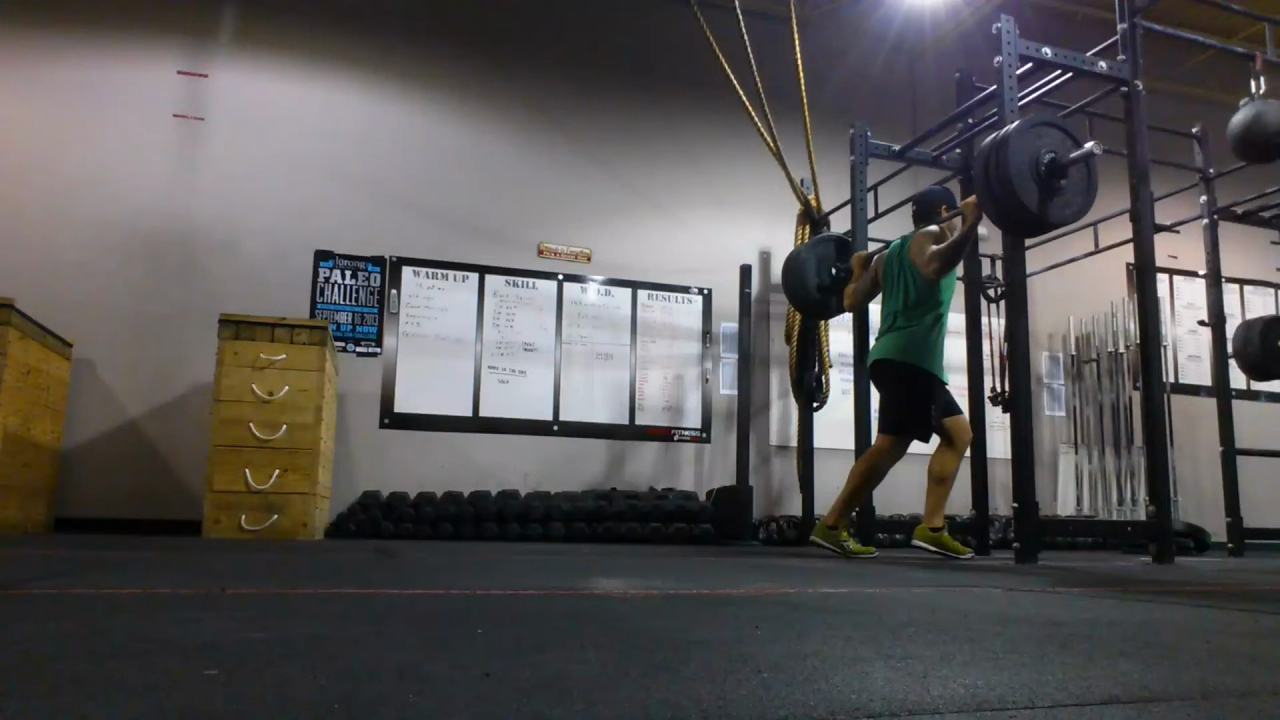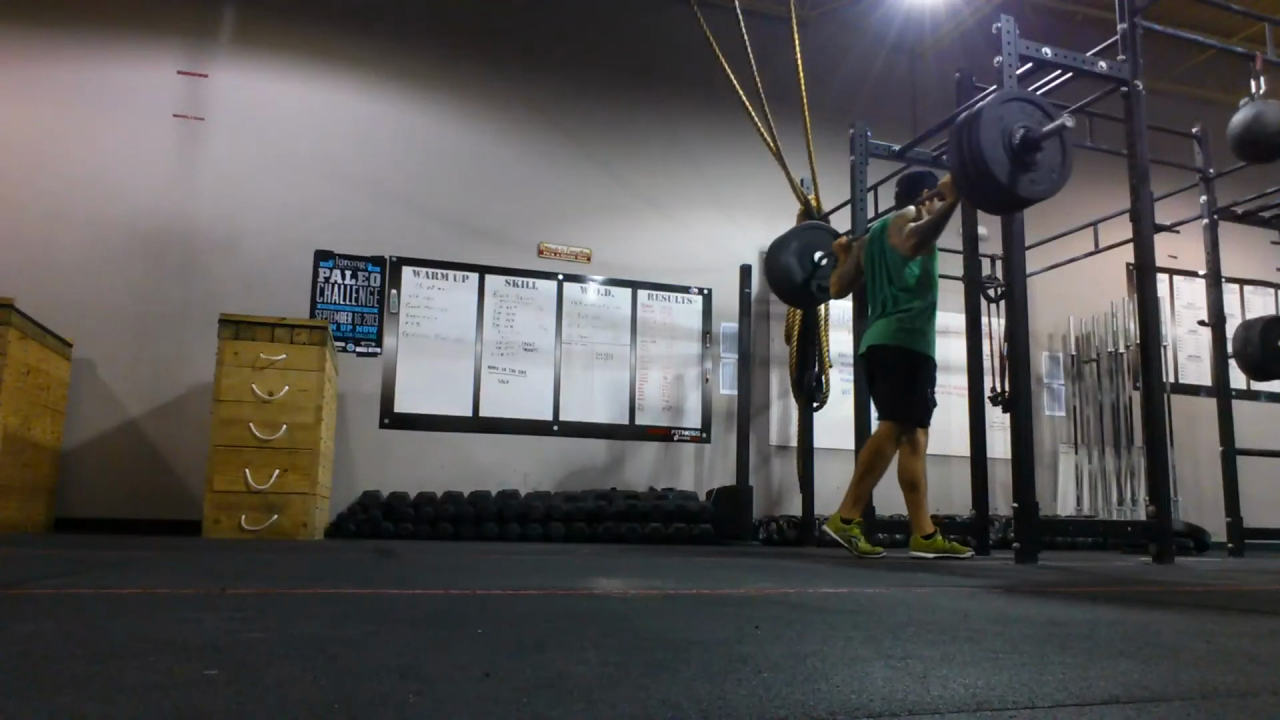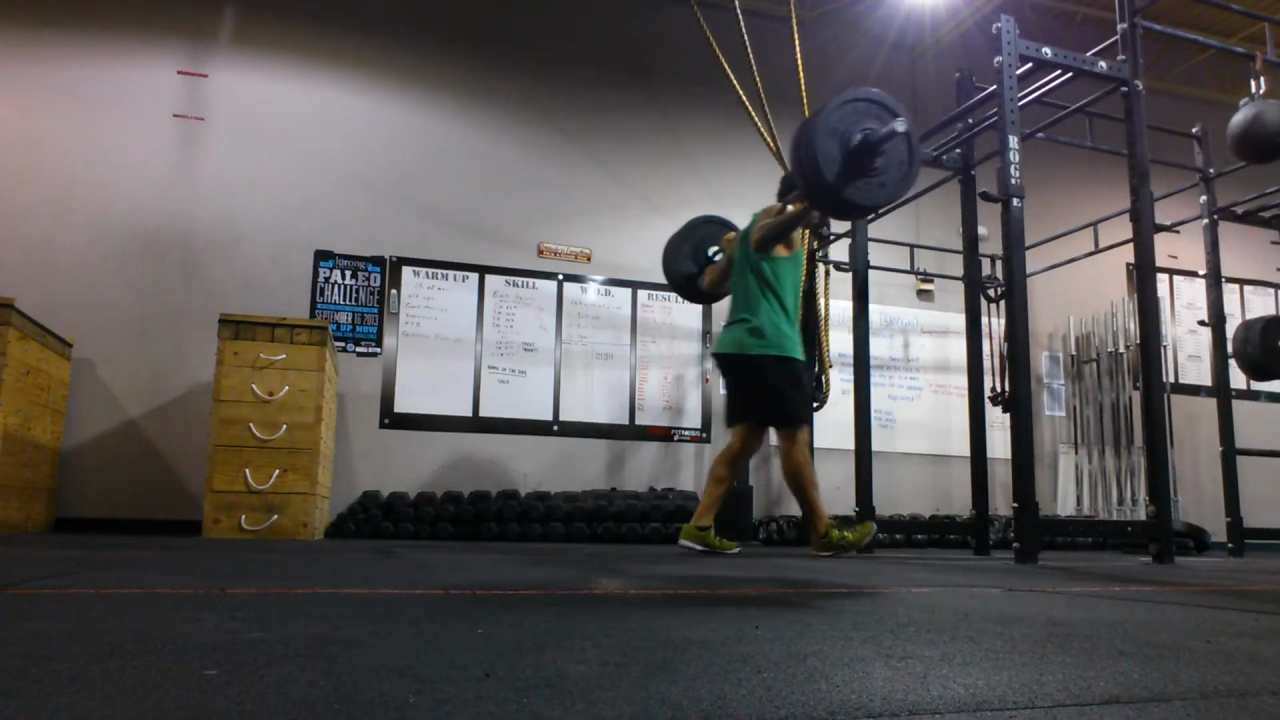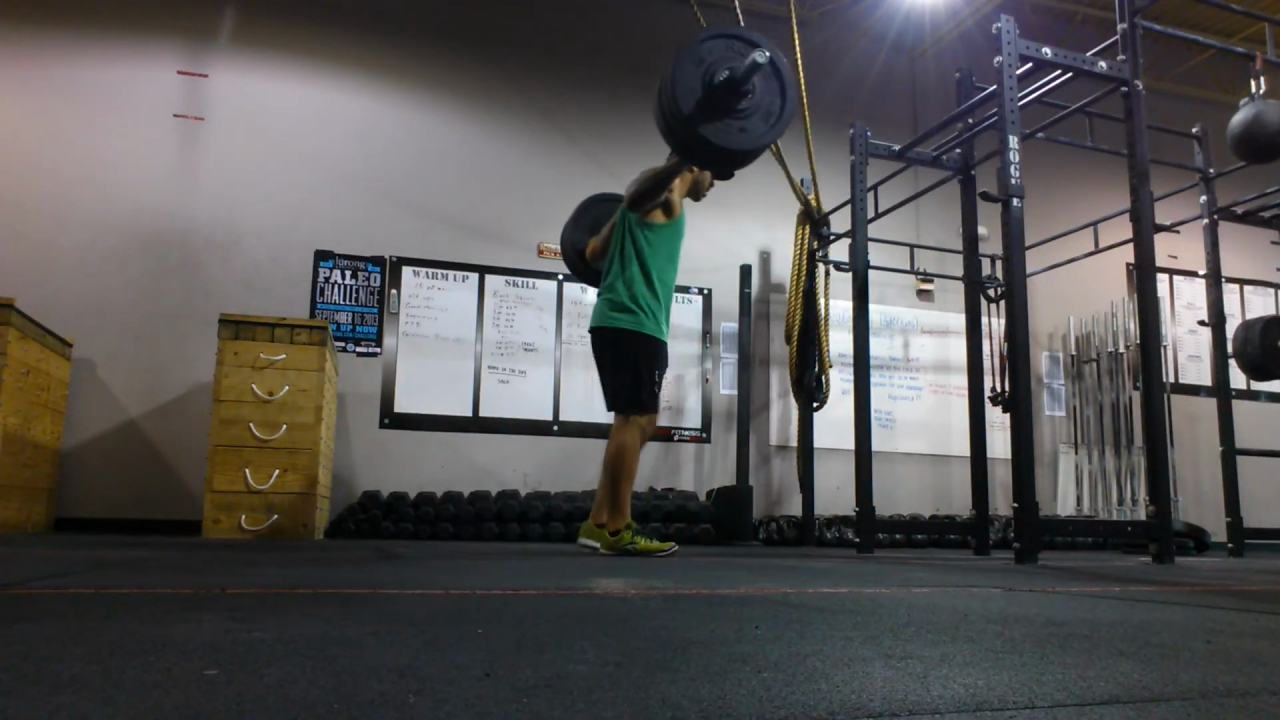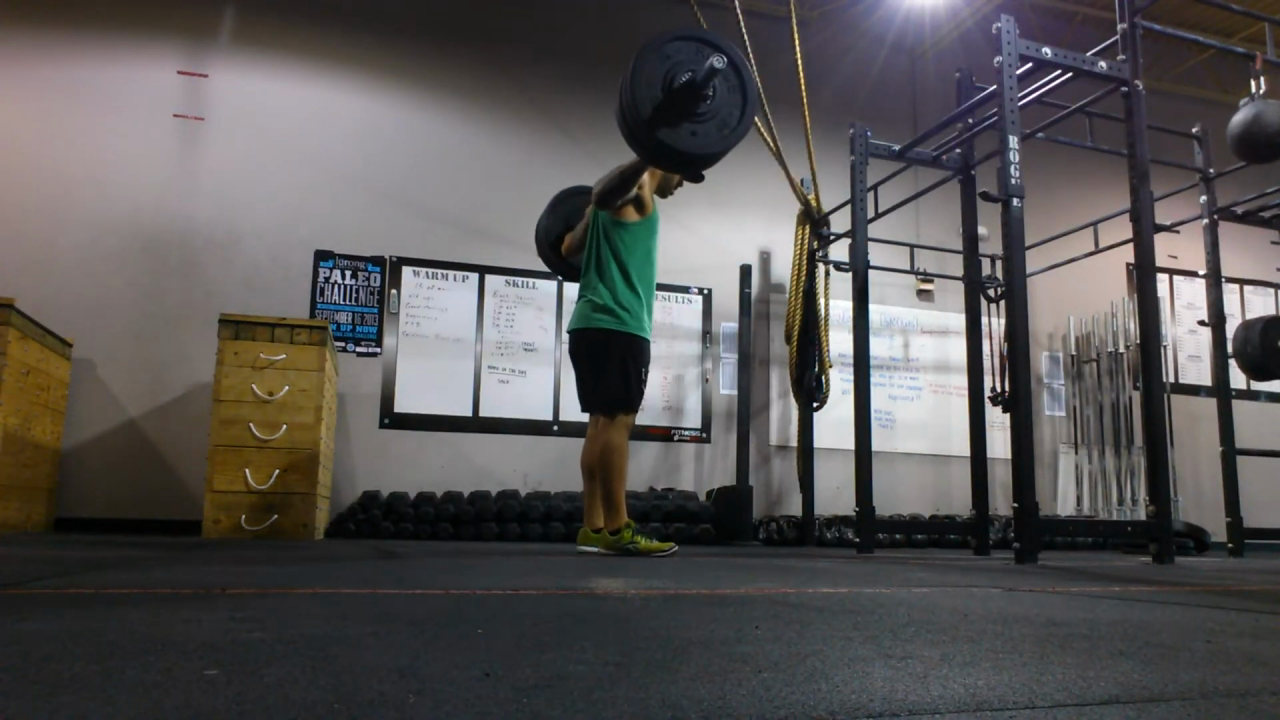
dt=1s
person 1, frame 1
left shoulder: (889, 254)
right shoulder: (933, 234)
left elbow: (852, 300)
right elbow: (936, 265)
left wrist: (859, 269)
right wrist: (971, 223)
left hip: (900, 357)
right hip: (910, 357)
left knee: (958, 433)
right knee: (891, 444)
left ankle: (932, 528)
right ankle: (832, 526)
person 1, frame 2
left shoulder: (871, 237)
right shoulder: (910, 217)
left elbow: (838, 287)
right elbow: (912, 242)
left wrist: (844, 256)
right wrist: (951, 202)
left hip: (879, 343)
right hip: (905, 340)
left knee: (914, 438)
right knee: (894, 430)
left ankle: (925, 535)
right ankle: (845, 520)
person 1, frame 3
left shoulder: (761, 225)
right shoulder: (779, 219)
left elbow: (711, 280)
right elbow: (766, 233)
left wrist: (730, 247)
left hip: (738, 345)
right hip: (768, 345)
left knee: (745, 438)
right knee: (796, 436)
left ankle: (699, 527)
right ankle: (824, 532)
person 1, frame 4
left shoulder: (651, 200)
right shoulder: (666, 188)
left elbow: (594, 252)
right elbow: (635, 193)
left wrist: (612, 226)
right wrist: (683, 160)
left hip: (617, 322)
right hip: (634, 323)
left knee: (636, 423)
right knee: (633, 421)
left ankle: (599, 523)
right ankle: (618, 530)
person 1, frame 5
left shoulder: (620, 195)
right shoulder: (637, 186)
left elbow: (569, 248)
right elbow: (603, 193)
left wrist: (587, 219)
left hip: (596, 323)
right hip: (617, 324)
left knee: (603, 422)
right knee: (617, 421)
left ankle: (594, 529)
right ankle: (618, 530)
